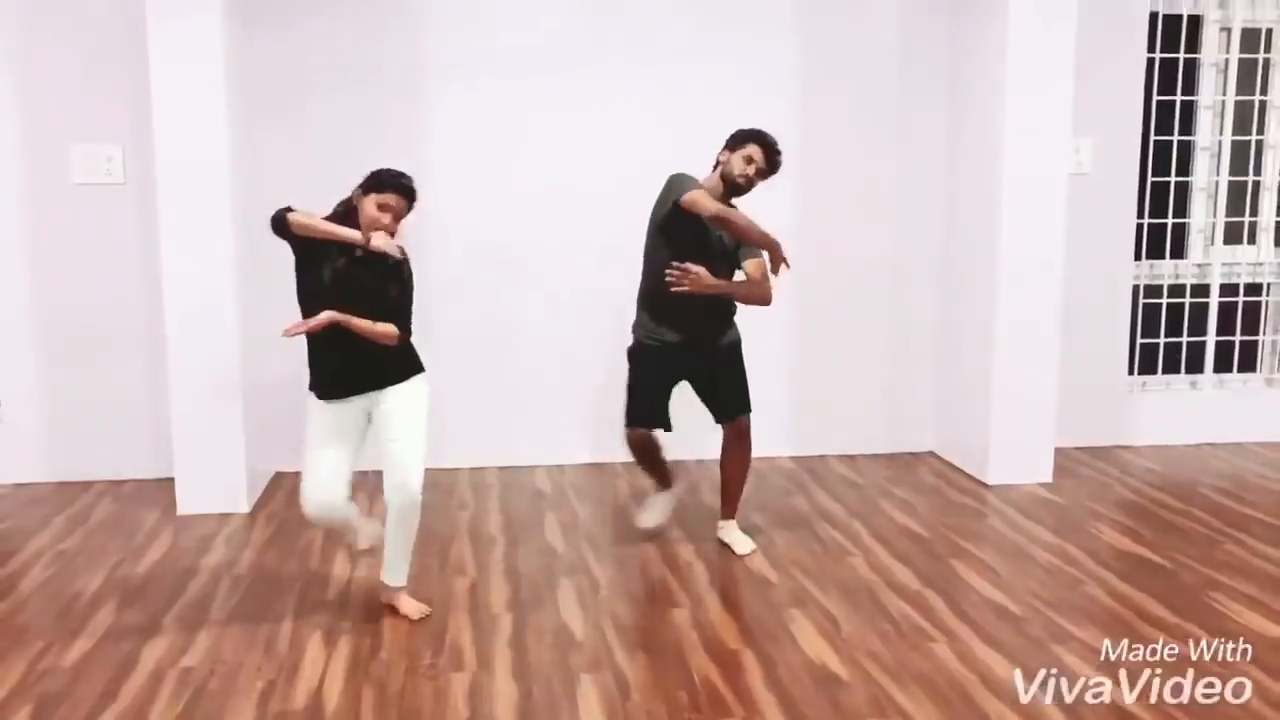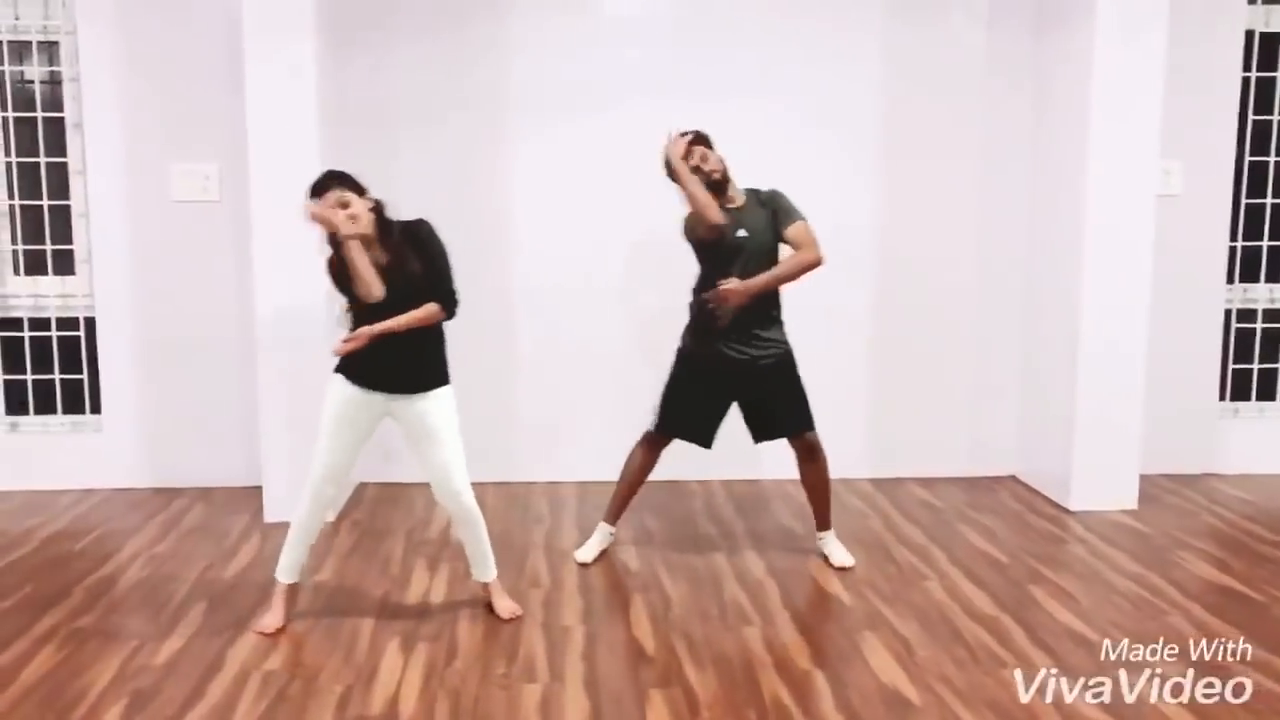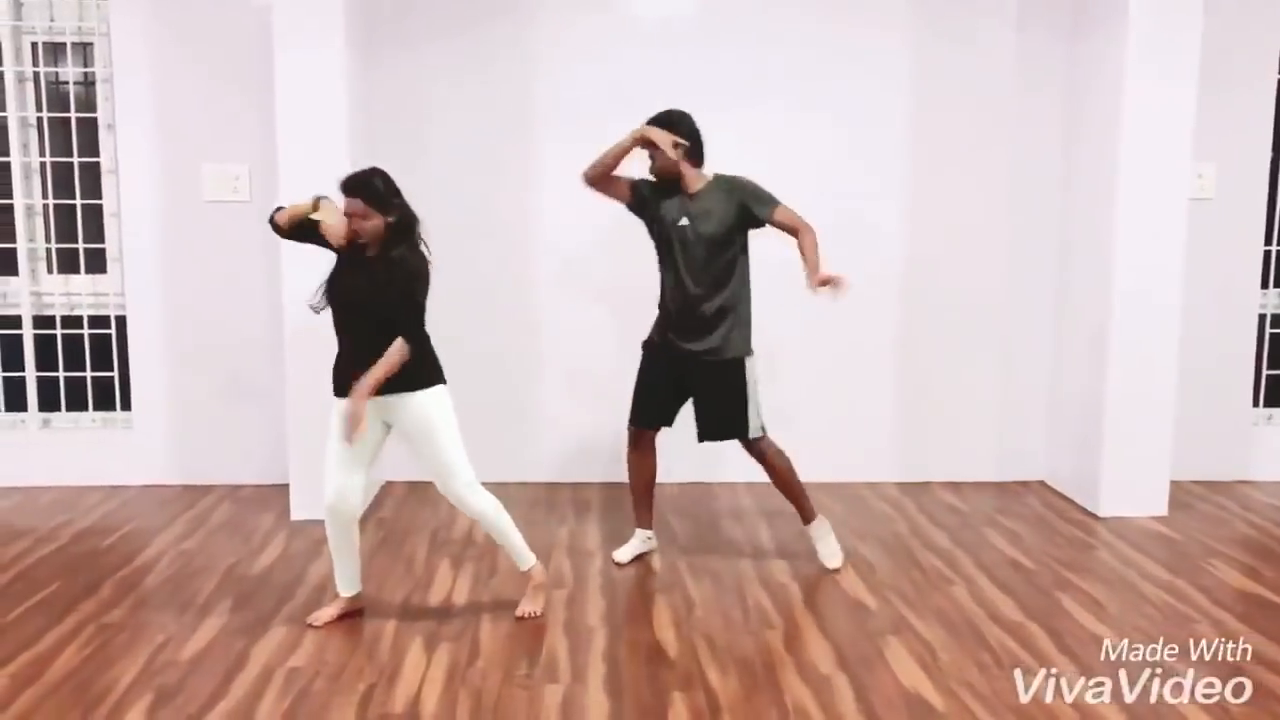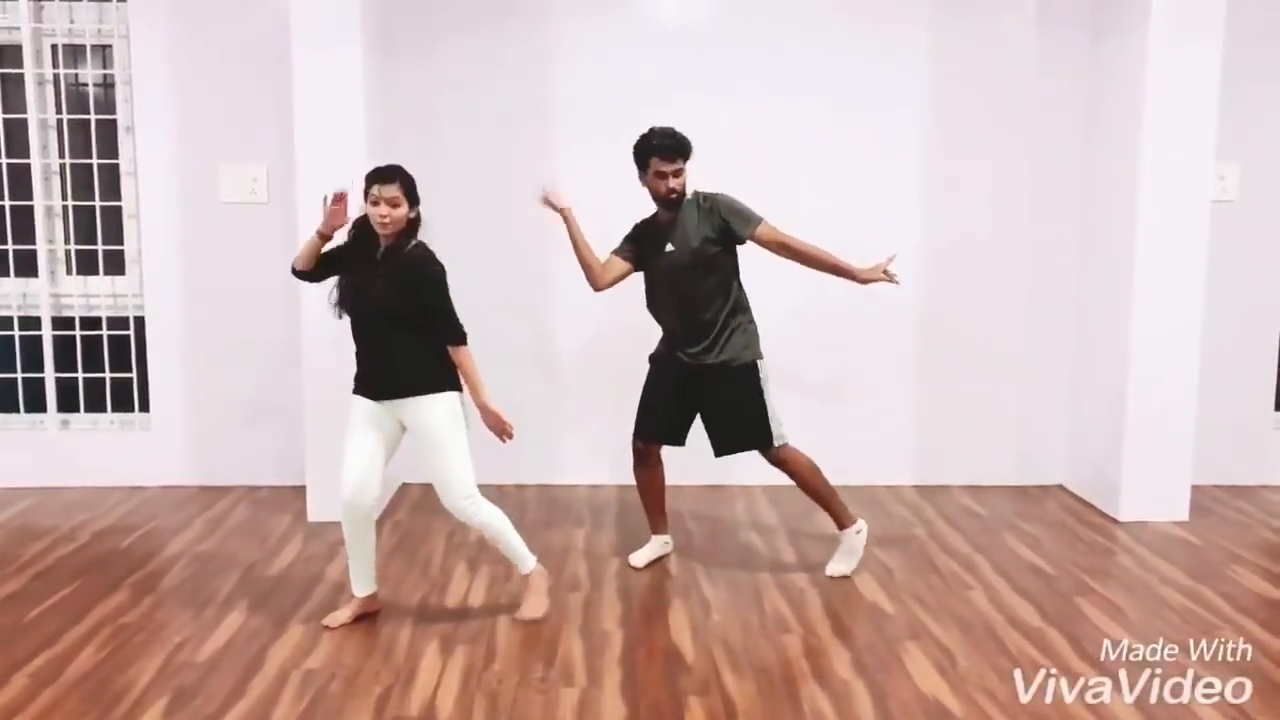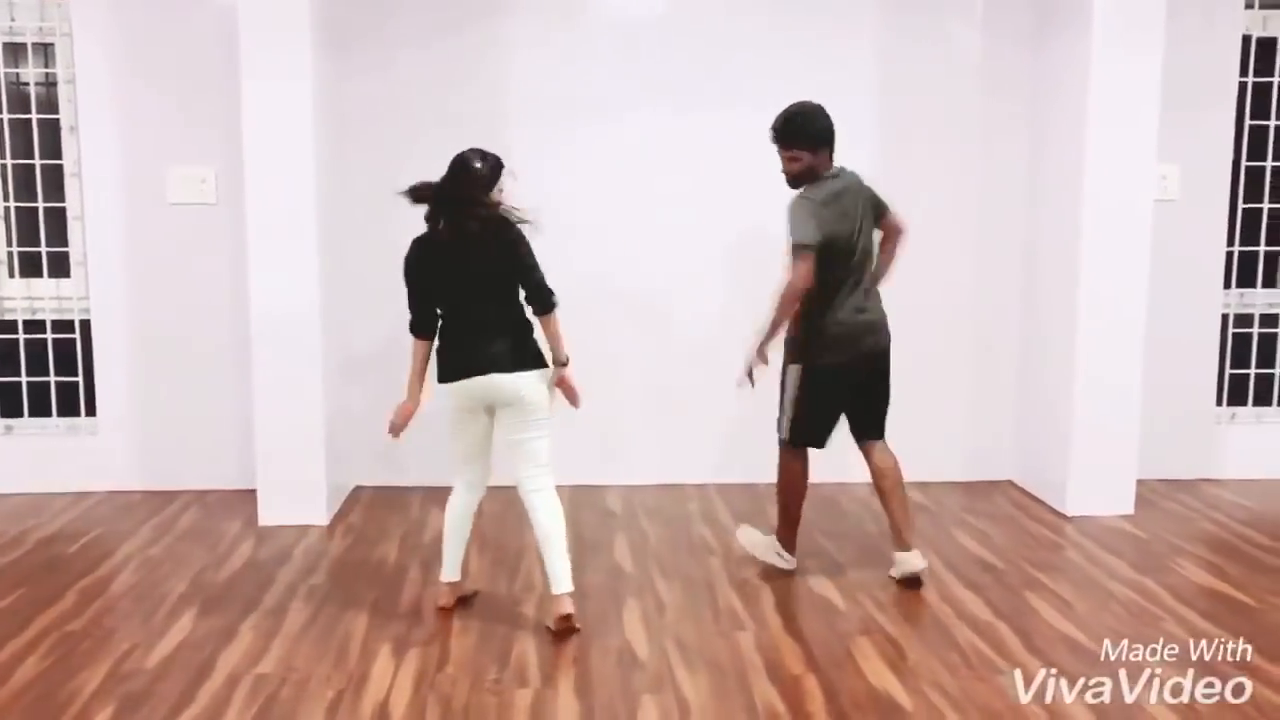
dt=1s
person 1, frame 1
left shoulder: (394, 262)
right shoulder: (314, 244)
left elbow: (397, 334)
right elbow: (281, 220)
left wrist: (338, 318)
right wrist: (359, 238)
left hip: (398, 383)
right hip: (334, 391)
left knee: (406, 487)
right knee: (320, 503)
left ankle: (394, 585)
right ankle: (366, 531)
person 1, frame 2
left shoulder: (417, 235)
right shoulder: (341, 262)
left elbow: (444, 305)
right elbow: (374, 300)
left wrist: (376, 330)
right wrist: (348, 238)
left hip: (423, 386)
right hip: (358, 384)
left knee: (455, 491)
right knee: (321, 485)
left ankle: (490, 583)
right ankle: (284, 590)
person 1, frame 3
left shoulder: (408, 261)
right shoulder: (345, 238)
left elbow: (409, 338)
right elbow: (279, 222)
left wrist: (365, 388)
right wrist: (317, 207)
left hip: (414, 389)
right hip: (354, 388)
left knee: (461, 489)
right knee: (338, 500)
left ankle: (532, 571)
right ankle: (347, 595)
person 1, frame 4
left shoulder: (419, 262)
right shoulder: (360, 251)
left elbow: (451, 333)
right elbow: (303, 269)
left wrist: (481, 399)
right wrist: (325, 229)
left hip: (428, 393)
right hip: (372, 394)
left knee: (461, 499)
right knee: (355, 496)
left ankle: (533, 573)
right ankle: (364, 595)
person 1, frame 5
left shoulder: (422, 251)
right shoulder: (506, 236)
left elbow: (423, 326)
right elbow: (542, 301)
left wrist: (413, 395)
right wrist: (561, 363)
left hip: (461, 378)
right hip: (519, 372)
left knee: (469, 480)
right knee: (537, 483)
left ankle: (450, 584)
right ankle: (561, 595)
person 2, frame 1
left shoulder: (739, 228)
right shoulder: (680, 186)
left elbow: (762, 293)
right elbow: (715, 213)
left wrist: (714, 286)
right wrist: (774, 246)
left hip: (715, 338)
right hip: (657, 336)
left knee: (738, 426)
right knee: (638, 433)
left ankle: (728, 522)
right ankle: (665, 487)
person 2, frame 2
left shoulder: (771, 202)
right shoulder: (699, 221)
left elbow: (811, 254)
right elbow: (715, 221)
left wrist: (751, 287)
right wrist: (677, 164)
left hip: (766, 348)
right hip: (708, 350)
left knee: (806, 441)
right knee: (656, 437)
left ankle: (825, 535)
right ankle: (606, 529)
person 2, frame 3
left shoulder: (735, 192)
right shoulder: (654, 197)
left elbow: (799, 227)
right elbow: (593, 177)
left wrist: (814, 271)
right wrist: (639, 138)
left hip: (724, 346)
right hip: (668, 341)
left knee: (754, 442)
right knee: (640, 432)
left ankle: (814, 524)
right ankle: (643, 533)
person 2, frame 4
left shoulder: (715, 209)
right shoulder: (642, 236)
left elbow: (780, 242)
right elbow: (599, 278)
left wrist: (855, 273)
right wrist: (568, 218)
left hip: (732, 354)
right hip: (676, 356)
left knee: (774, 449)
right knee: (644, 446)
left ankle: (850, 527)
right ankle: (660, 537)
person 2, frame 5
left shoulder: (809, 205)
right shoulder: (855, 187)
left elbow: (799, 283)
right elbow: (895, 229)
left wrist: (763, 343)
left hip: (823, 341)
right hip: (871, 335)
left knee: (794, 444)
right knee: (872, 441)
left ankle: (784, 546)
right ankle: (905, 549)
